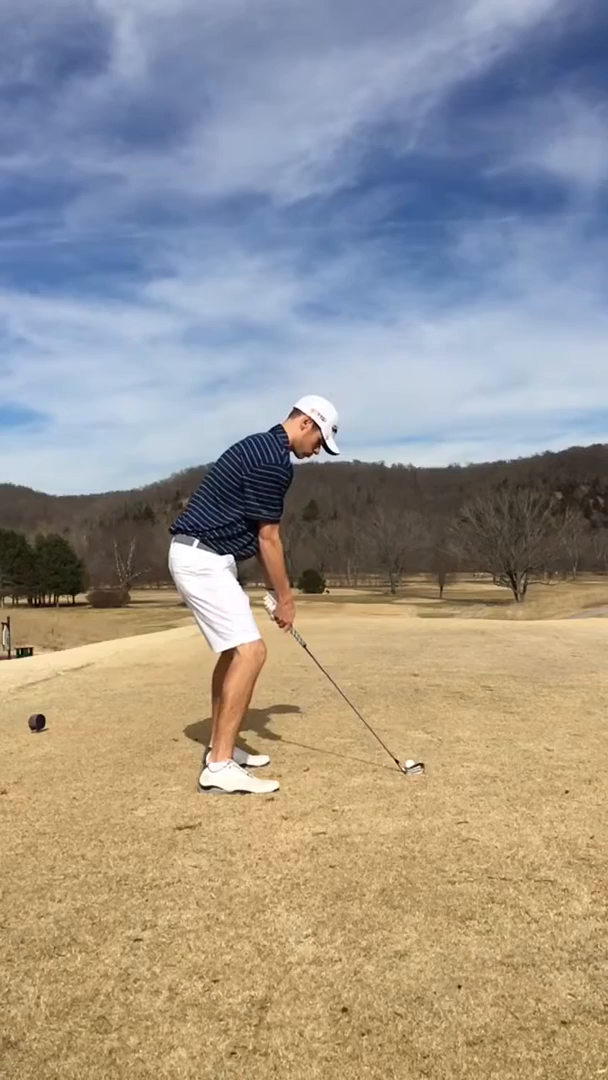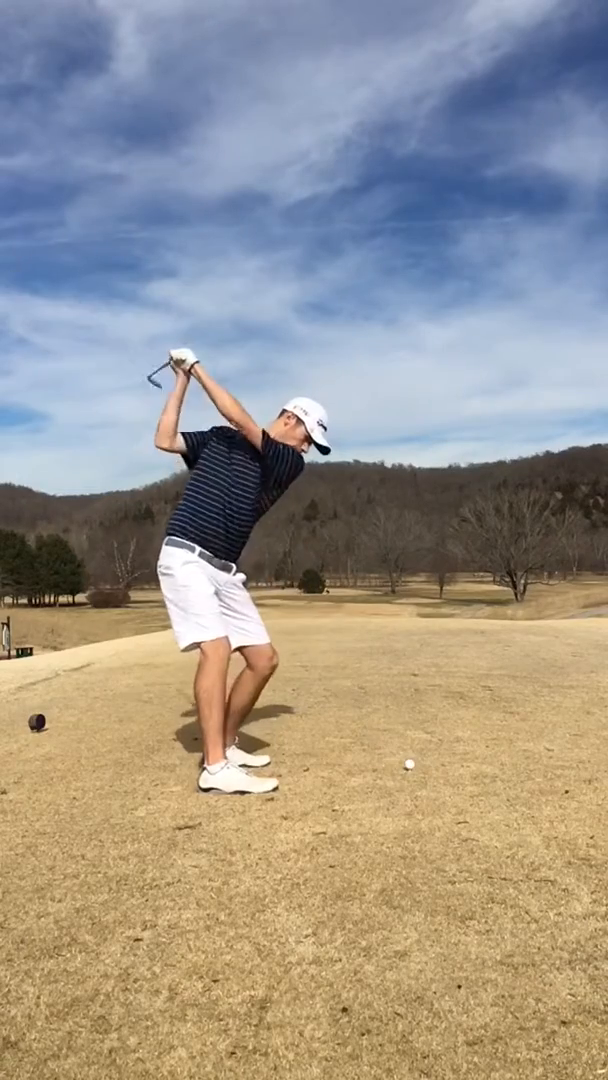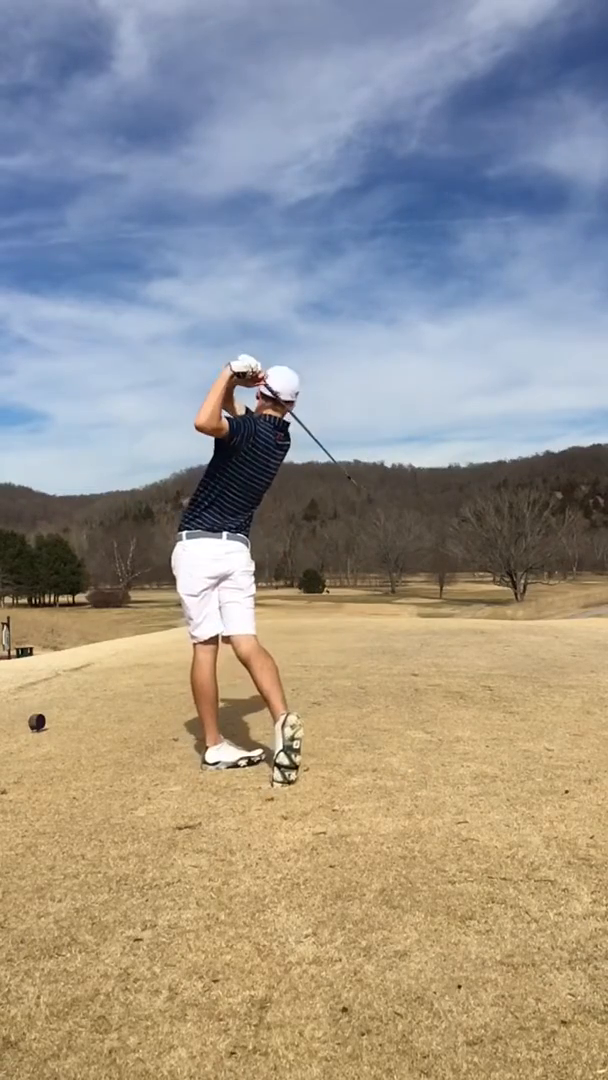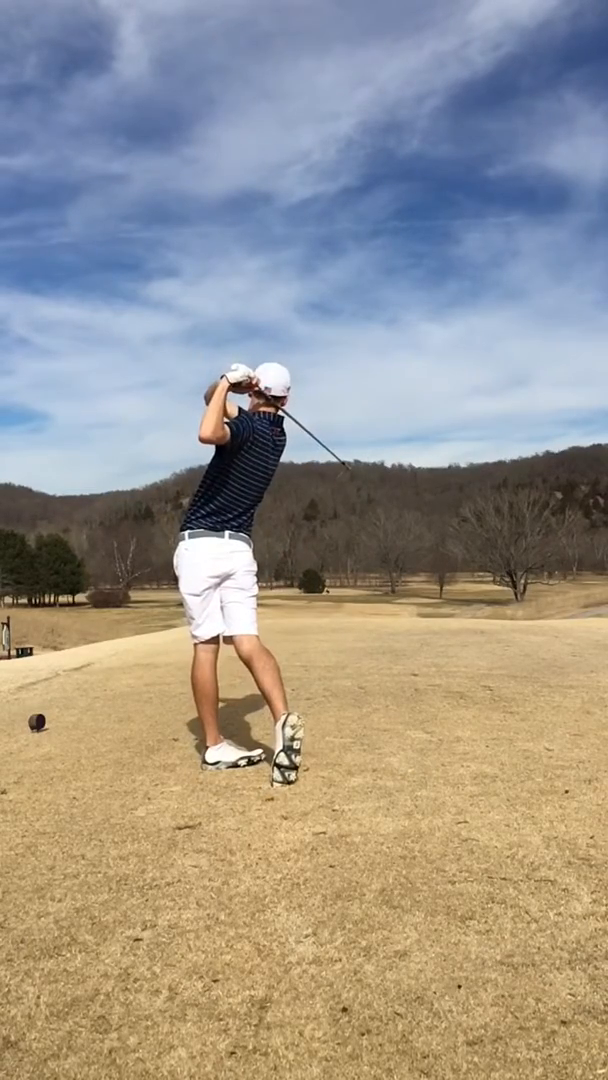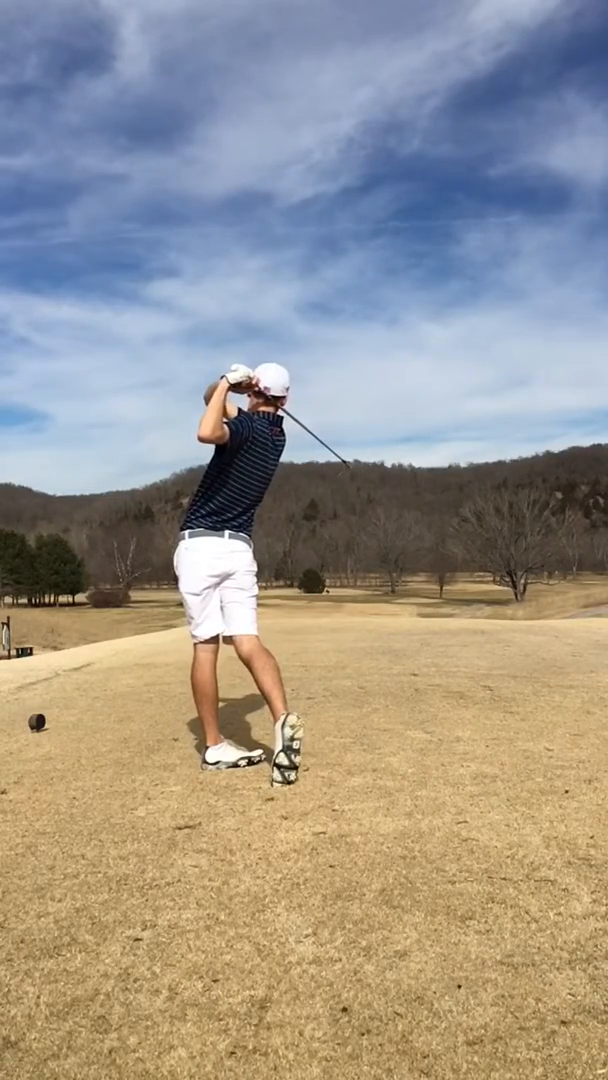
dt=1s
person 1, frame 1
left shoulder: (262, 448)
right shoulder: (273, 460)
left elbow: (260, 534)
right elbow: (269, 539)
left wrist: (274, 590)
right wrist: (285, 598)
left hip: (201, 556)
right hip: (202, 559)
left knee: (235, 650)
right knee: (250, 652)
left ankle: (220, 747)
right ankle: (219, 767)
person 1, frame 2
left shoulder: (289, 464)
right shoulder: (216, 439)
left elbow: (240, 419)
right elbow: (163, 441)
left wrist: (197, 369)
right wrist: (182, 379)
left hip: (225, 571)
right hip: (185, 559)
left knee: (264, 659)
right knee: (215, 650)
left ankle: (226, 744)
right ankle: (216, 767)
person 1, frame 3
left shoulder: (250, 430)
right shoulder: (280, 438)
left elbow: (205, 422)
right elbow: (225, 402)
left wrist: (232, 373)
right wrist: (235, 379)
left hip: (198, 548)
right hip: (235, 550)
left knee: (205, 647)
right knee: (246, 644)
left ankle: (215, 746)
right ankle: (283, 719)
person 1, frame 4
left shoulder: (247, 425)
right shoulder: (277, 433)
left elbow: (208, 433)
right elbow: (214, 400)
left wrist: (227, 381)
right wrist: (225, 388)
left hip: (200, 546)
right hip: (238, 548)
left knee: (206, 645)
right knee: (248, 643)
left ankle: (215, 746)
right ankle: (283, 719)
person 1, frame 5
left shoulder: (247, 425)
right shoulder: (276, 434)
left elbow: (208, 433)
right elbow: (214, 400)
left wrist: (228, 382)
right wrist: (226, 386)
left hip: (201, 546)
right hip: (239, 548)
left knee: (205, 645)
right knee: (248, 642)
left ankle: (214, 745)
right ankle: (283, 719)
